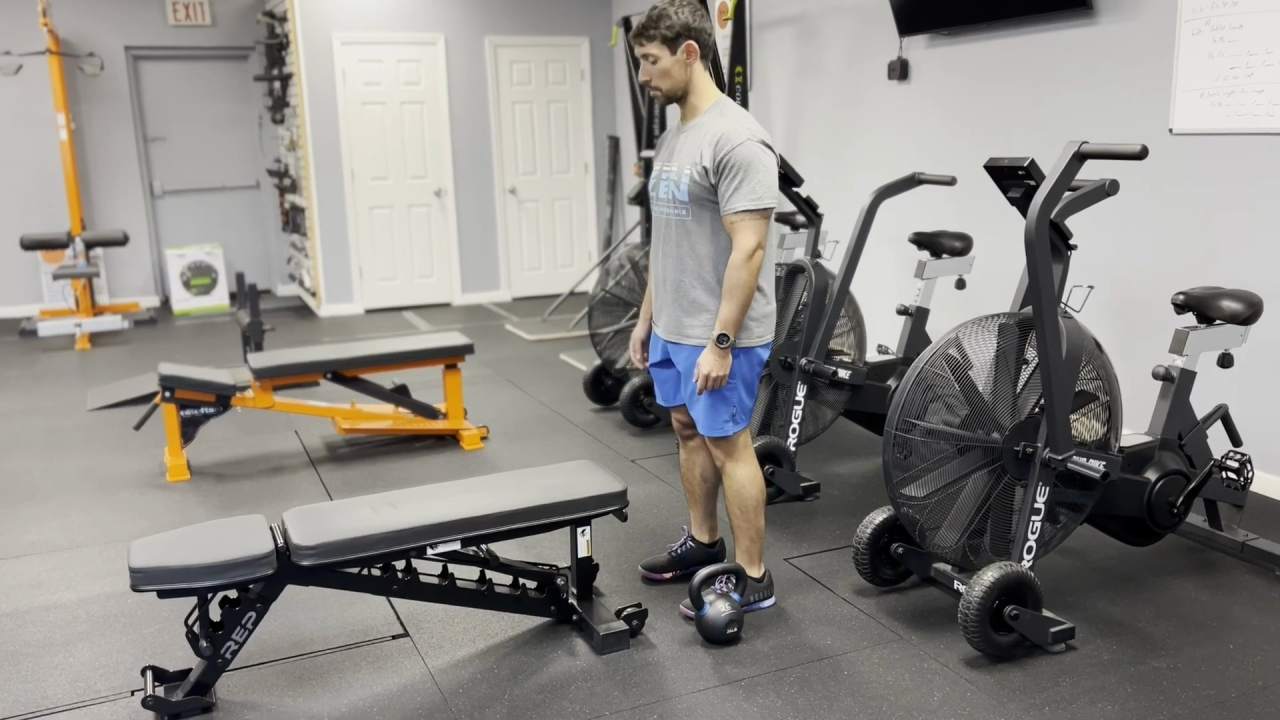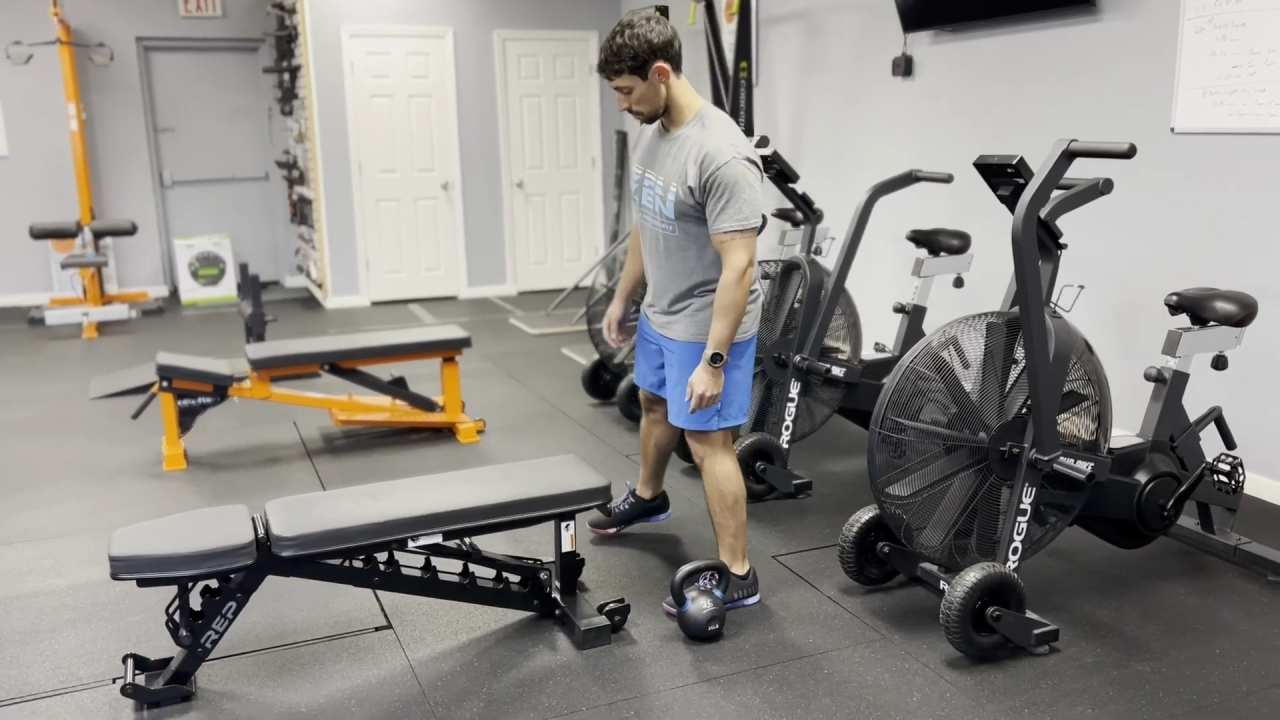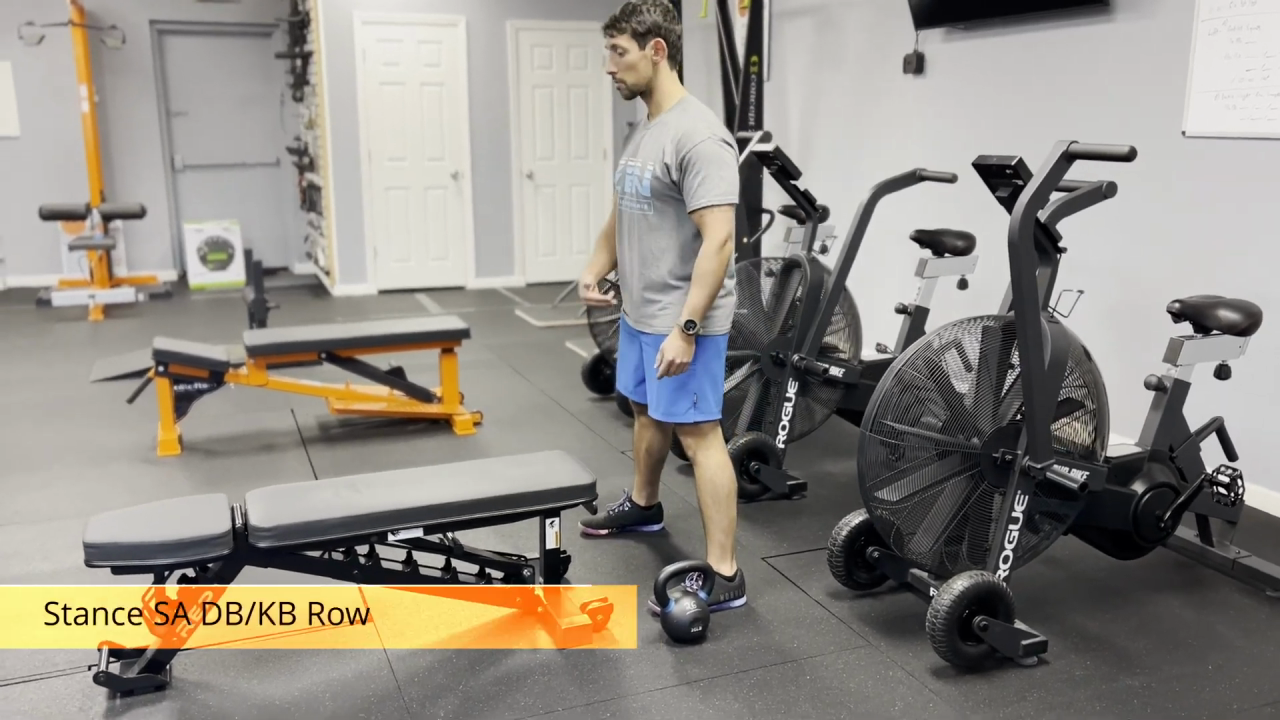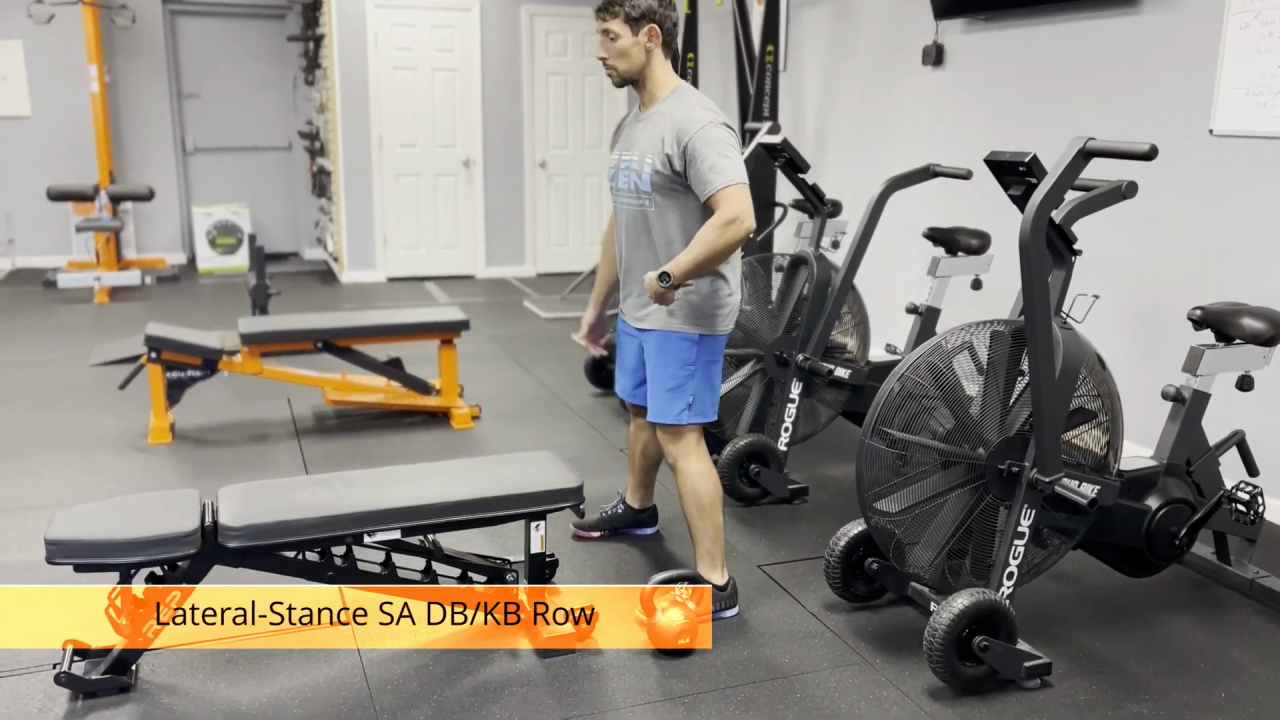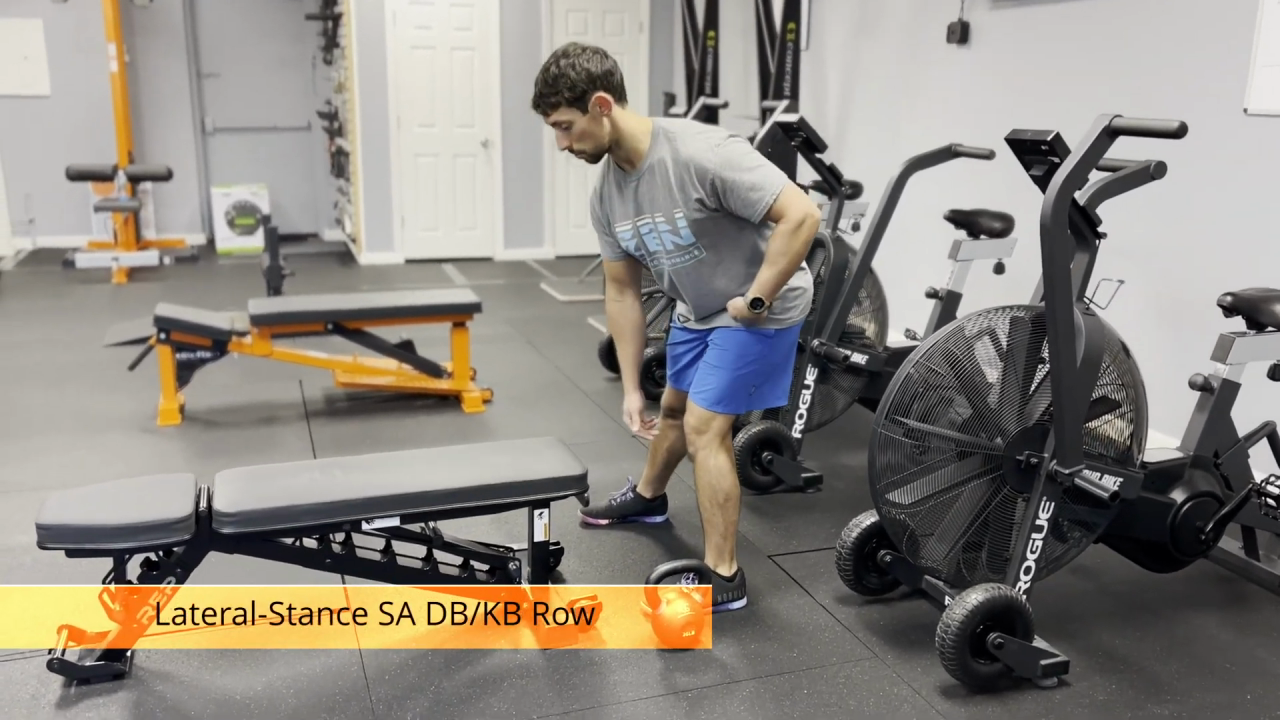
dt=1s
person 1, frame 1
left shoulder: (736, 139)
right shoulder: (673, 137)
left elbow: (748, 249)
left wrist: (721, 342)
right wrist: (647, 316)
left hip: (717, 333)
right hip: (674, 327)
left knee: (726, 445)
right knee: (689, 432)
left ankle: (752, 578)
right ankle: (702, 541)
person 1, frame 2
left shoulder: (721, 154)
right shoulder: (651, 131)
left elbow: (738, 266)
left wrist: (713, 360)
right wrist: (621, 297)
left hip: (705, 323)
right hip: (660, 313)
left knee: (708, 442)
right knee: (654, 404)
left ankle: (737, 575)
right ankle: (648, 495)
person 1, frame 3
left shoulder: (698, 136)
right shoulder: (643, 131)
left elbow: (718, 240)
right elbow: (622, 219)
left wrist: (686, 329)
right wrist: (593, 268)
left hip: (683, 321)
right hip: (639, 313)
left knee: (699, 436)
right knee: (647, 411)
left ankle: (724, 575)
right ankle: (643, 504)
person 1, frame 4
left shoulder: (695, 122)
right shoulder: (629, 126)
left elbow: (737, 220)
left wrist: (669, 276)
right wrist: (598, 303)
left hip: (686, 314)
right hip: (640, 308)
left knee: (679, 438)
right knee: (642, 411)
left ankle: (714, 584)
right ankle: (637, 507)
person 1, frame 5
left shoulder: (701, 153)
right shoulder: (608, 192)
left elbow: (802, 215)
right elbow: (622, 291)
left wrist: (757, 299)
right wrist: (631, 389)
left hip: (758, 311)
right hip: (698, 310)
left knee: (704, 428)
right knee: (673, 409)
left ankle: (722, 578)
right ankle: (647, 496)
